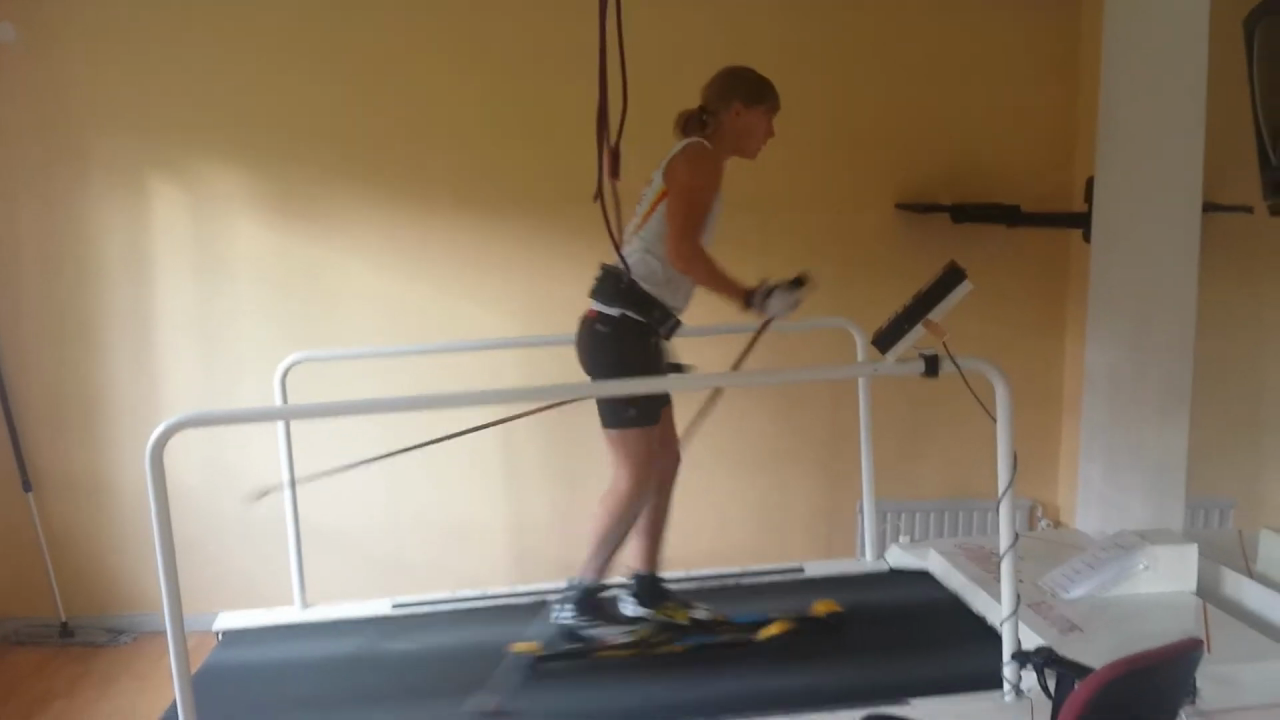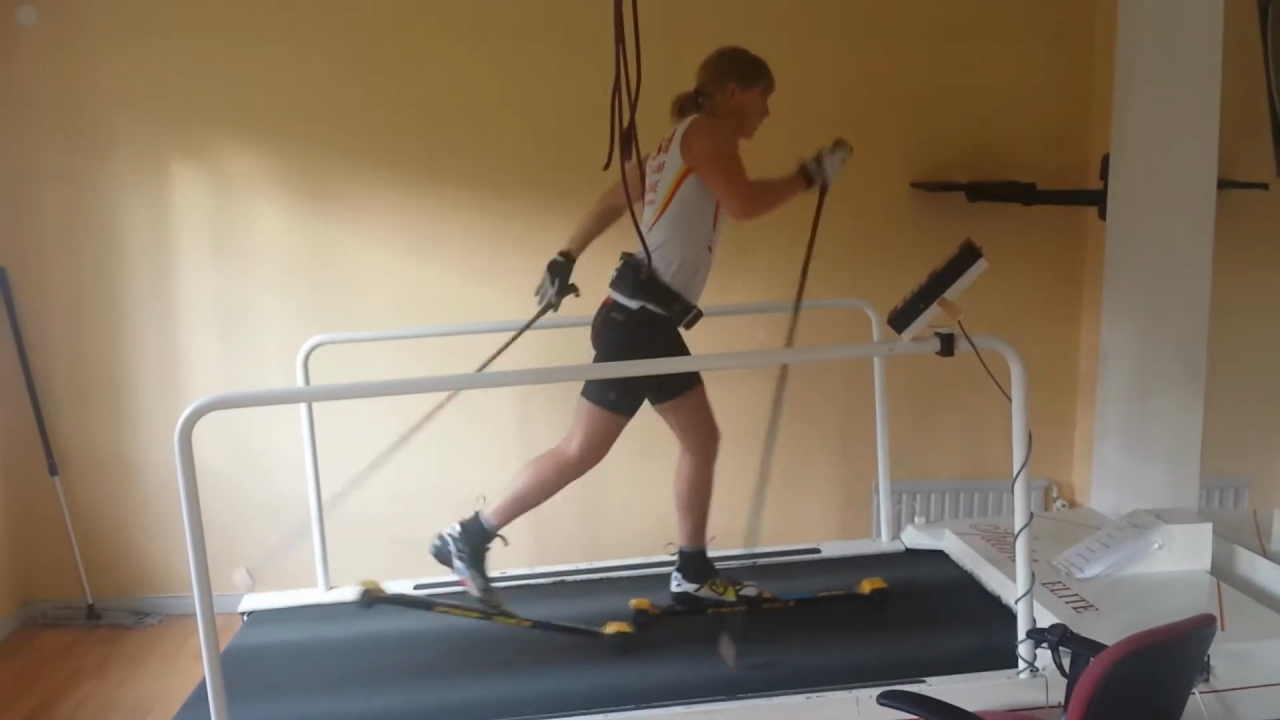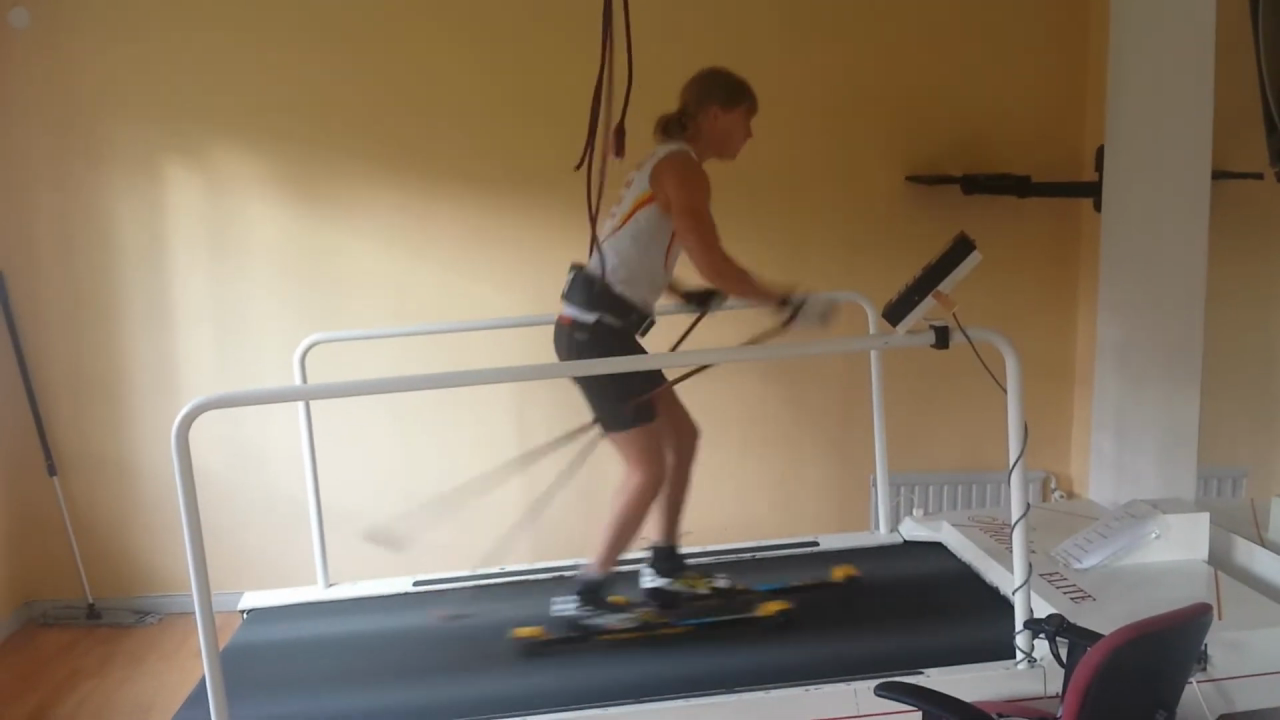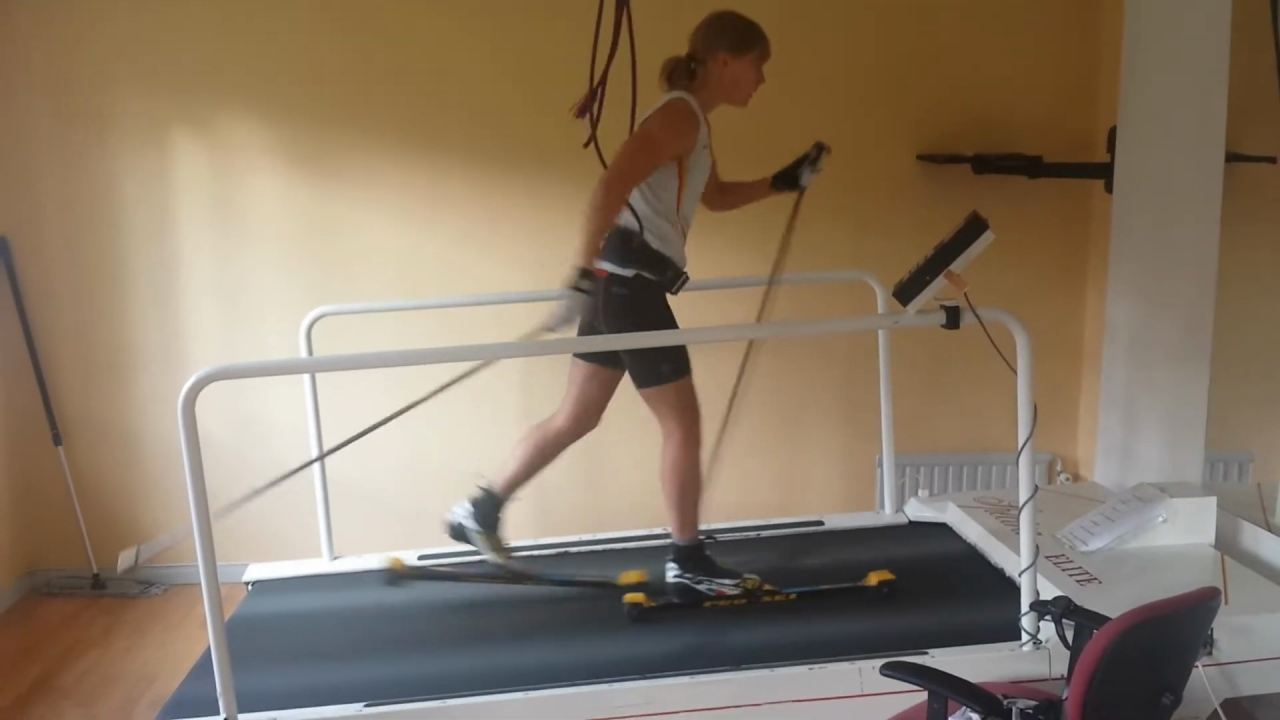
dt=1s
person 1, frame 1
left shoulder: (690, 162)
right shoulder: (700, 159)
right elbow: (679, 252)
right wrist: (750, 297)
left hip: (628, 328)
right hip: (621, 329)
left knee: (663, 461)
right knee: (637, 474)
left ankle: (644, 591)
right ankle: (581, 601)
person 1, frame 2
left shoulder: (675, 144)
right shoulder: (706, 133)
left elbow: (607, 204)
right elbow: (744, 203)
left wrist: (564, 259)
right wrist: (809, 175)
left hip: (650, 319)
right hip: (637, 320)
left knee: (701, 440)
right knee: (581, 452)
left ankle: (692, 573)
right ankle: (470, 537)
person 1, frame 3
left shoulder: (665, 163)
right shoulder: (682, 170)
right elbow: (711, 262)
left wrist: (688, 295)
right wrist: (784, 300)
left hip: (598, 326)
right hip: (595, 331)
left knee: (681, 438)
right knee: (648, 468)
left ankle: (664, 566)
right ankle: (588, 592)
person 1, frame 4
left shoulder: (695, 118)
right shoulder: (678, 116)
left elbow: (715, 197)
right elbow: (612, 186)
left wrist: (783, 180)
right wrist: (580, 279)
left hip: (618, 286)
right hip: (628, 286)
left knee: (576, 417)
right knee: (682, 423)
left ankle: (481, 510)
right ankle: (688, 563)
